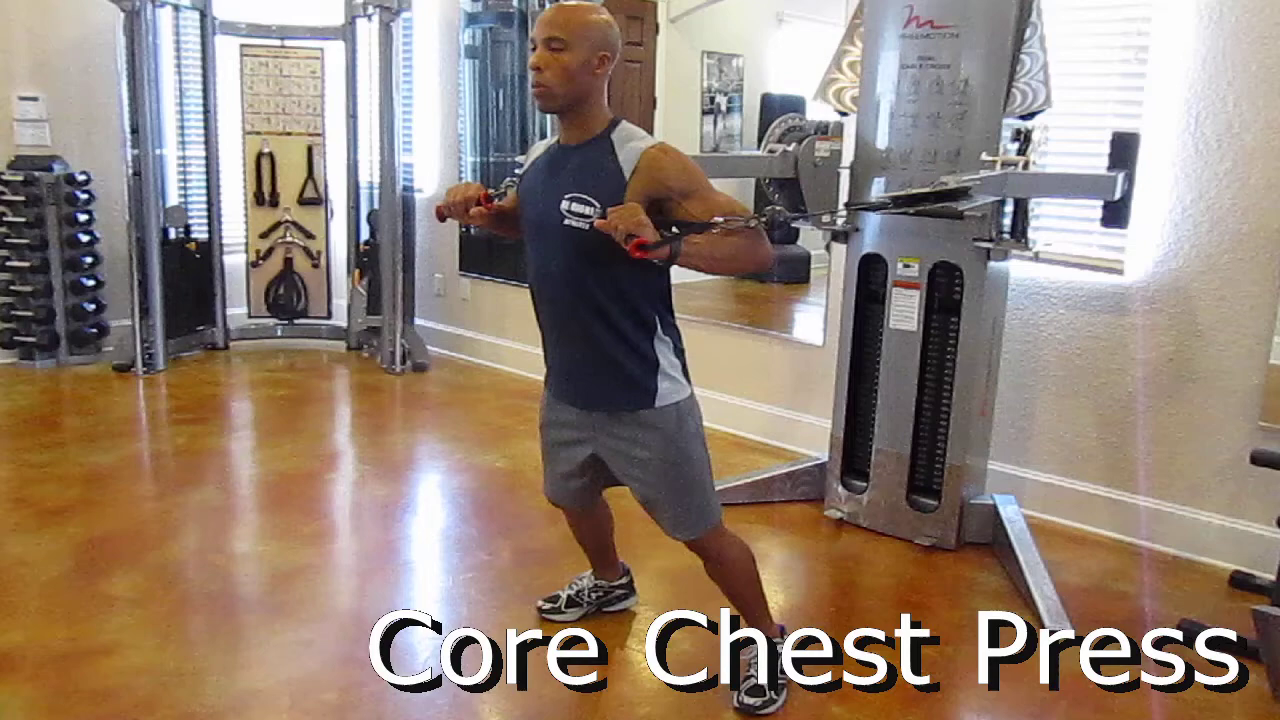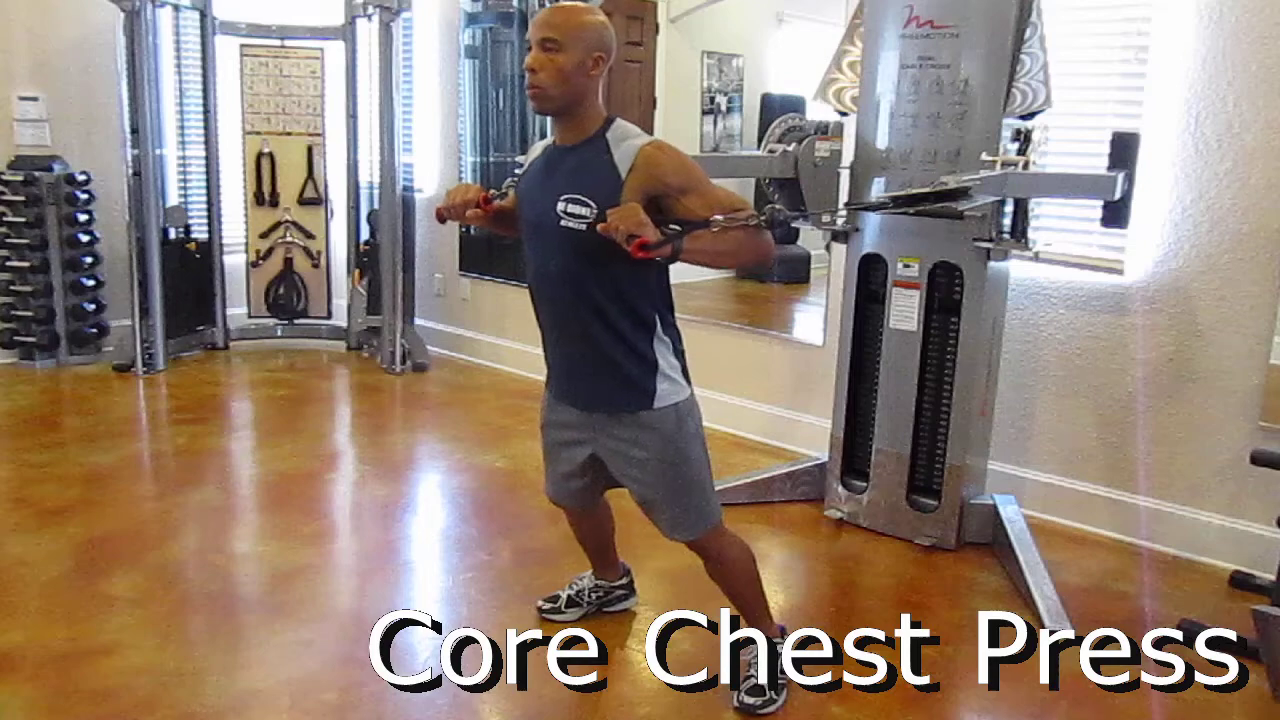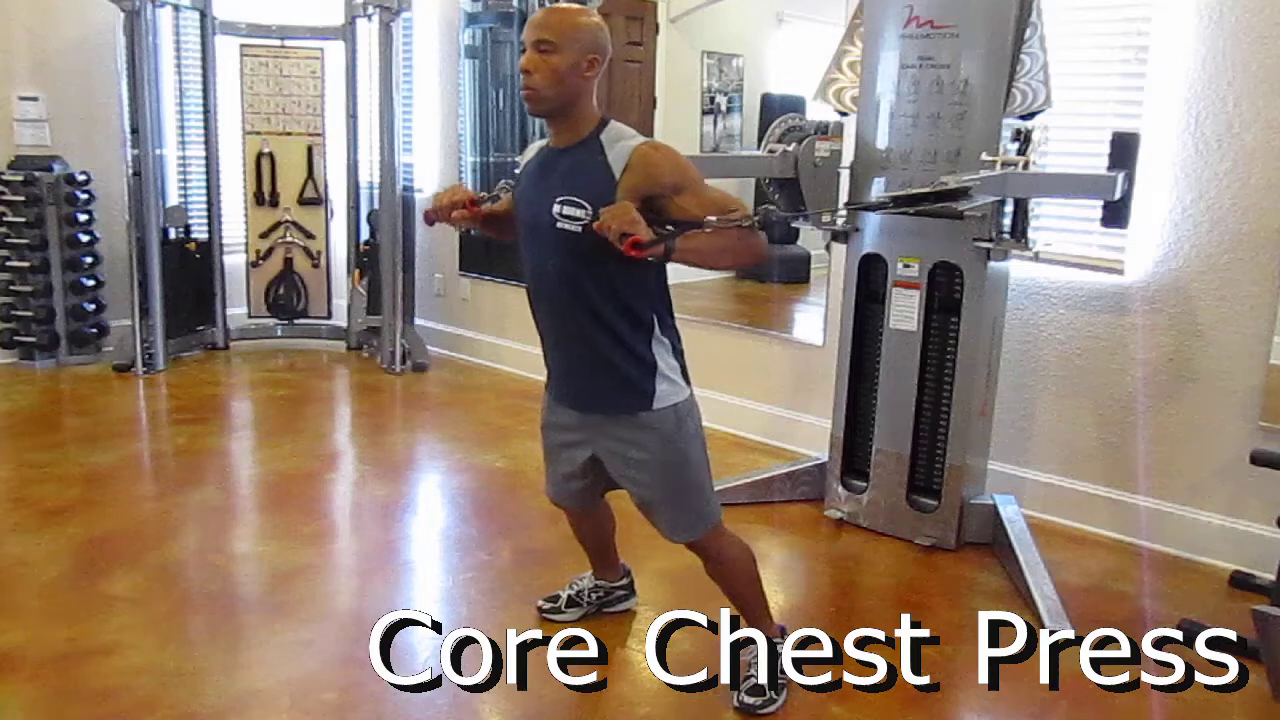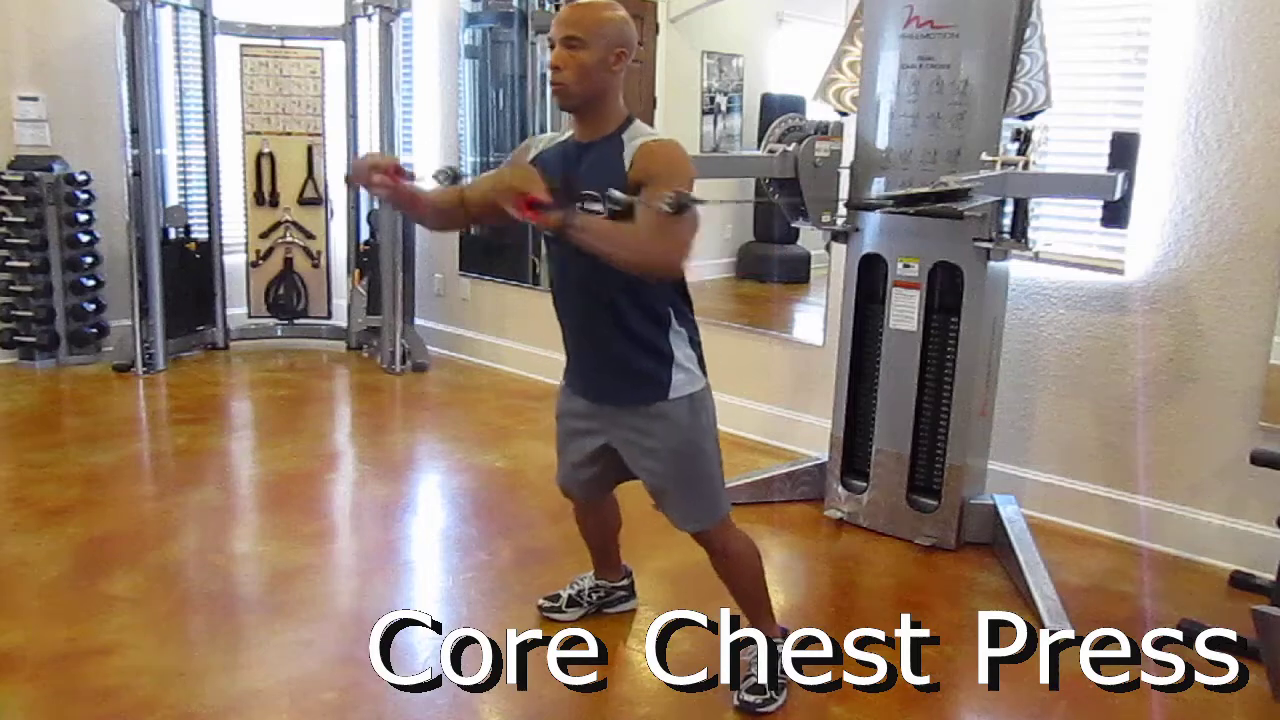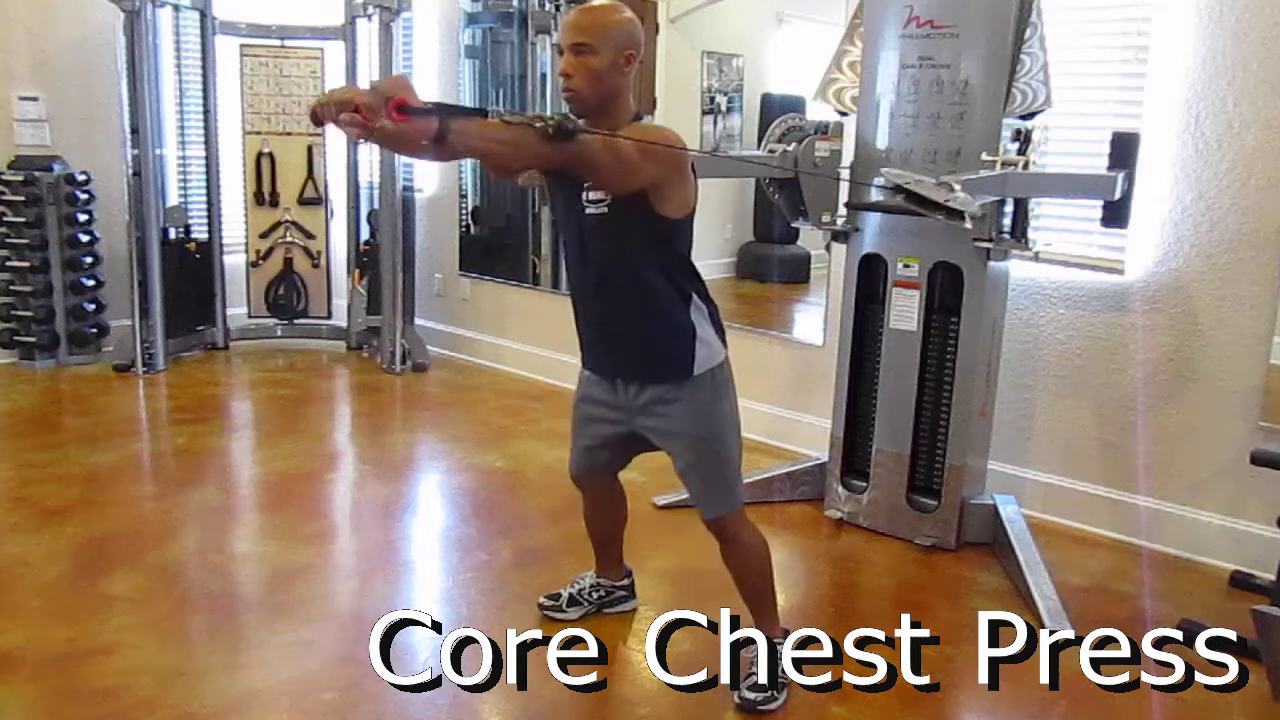
dt=0.3s
person 1, frame 1
left shoulder: (650, 163)
right shoulder: (540, 160)
left elbow: (756, 248)
left wrist: (664, 246)
right wrist: (479, 210)
left hip: (644, 398)
right hip: (566, 390)
left knee: (700, 532)
right knee: (571, 495)
left ankle: (767, 643)
right ankle: (610, 583)
person 1, frame 2
left shoulder: (646, 160)
right shoulder: (539, 160)
left elbow: (757, 240)
left wrist: (664, 242)
right wrist: (479, 209)
left hip: (643, 398)
right hip: (566, 391)
left knee: (701, 532)
right knee: (573, 496)
left ankle: (767, 644)
right ankle: (610, 583)
person 1, frame 3
left shoulder: (643, 162)
right shoulder: (532, 163)
left elbow: (751, 244)
left wrist: (658, 241)
right wrist: (472, 212)
left hip: (644, 399)
right hip: (567, 391)
left knee: (701, 533)
right knee: (574, 498)
left ankle: (768, 644)
right ankle: (610, 584)
person 1, frame 4
left shoulder: (657, 157)
right shoulder: (543, 154)
left elbow: (662, 258)
right elbow: (454, 211)
left wrist: (558, 216)
right wrist: (402, 192)
left hip: (661, 389)
right hip: (585, 382)
left knee: (710, 526)
right knee: (583, 489)
left ankle: (769, 643)
right ankle: (612, 584)
person 1, frame 5
left shoulder: (657, 150)
right shoulder: (555, 140)
left elbow: (551, 151)
right elbow: (461, 143)
left wrist: (430, 124)
right wrist: (375, 123)
left hip: (684, 373)
right hip: (606, 368)
left knee: (723, 516)
right knee: (591, 474)
left ankle: (771, 643)
right ankle: (612, 583)
